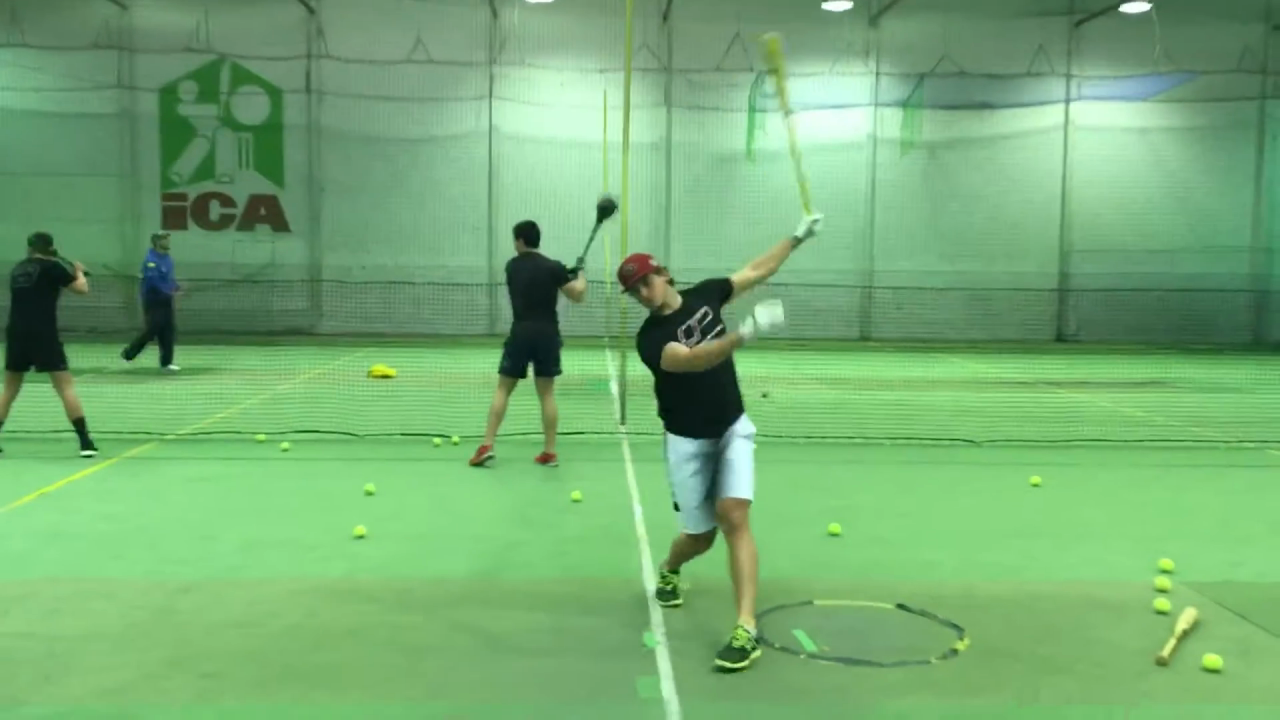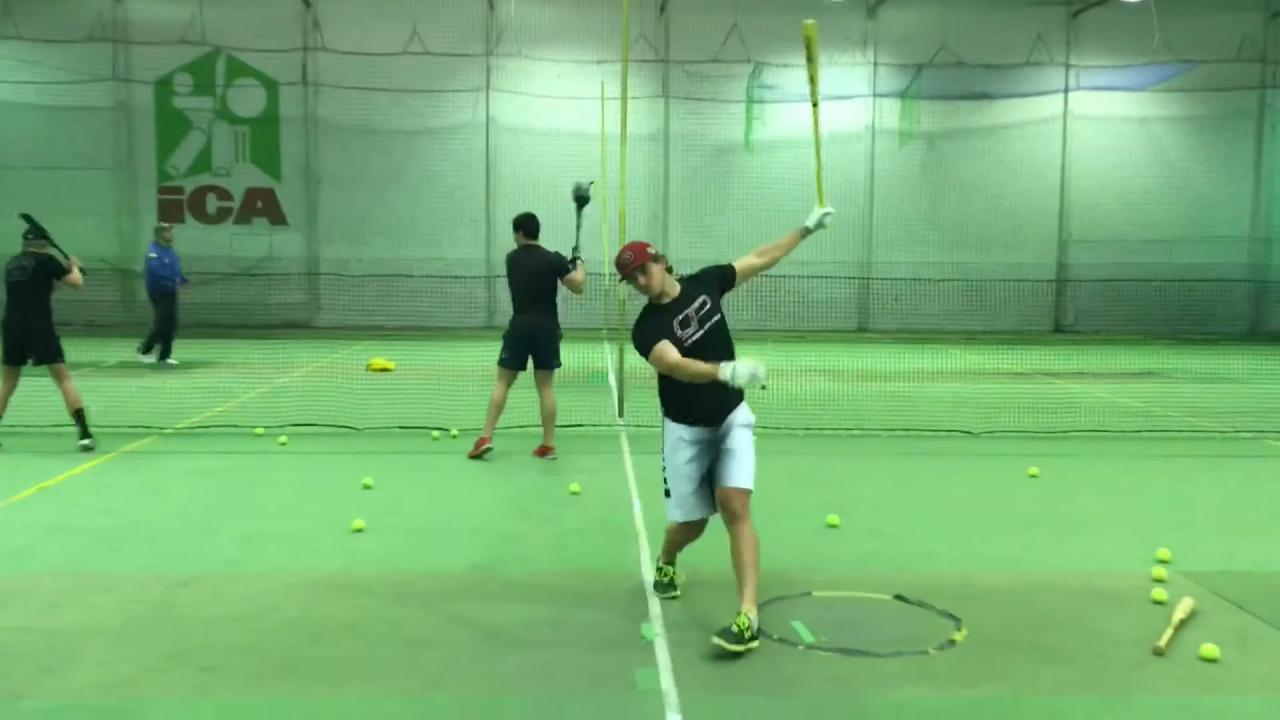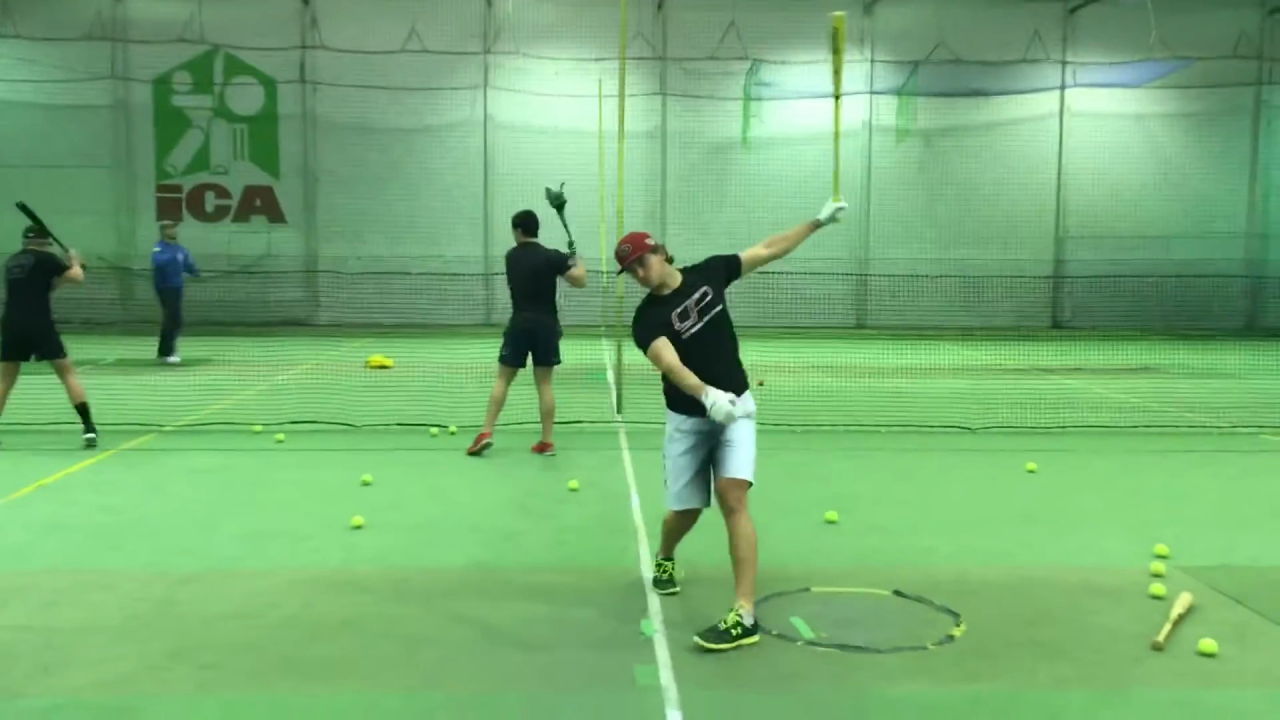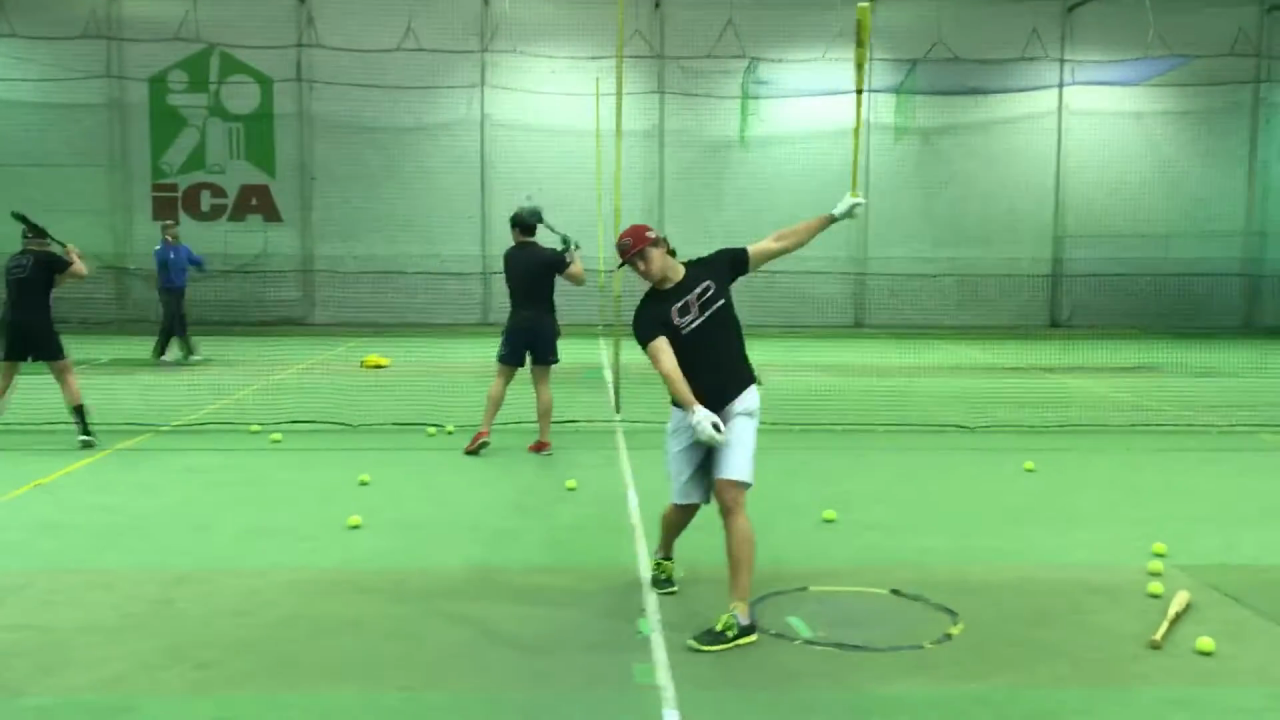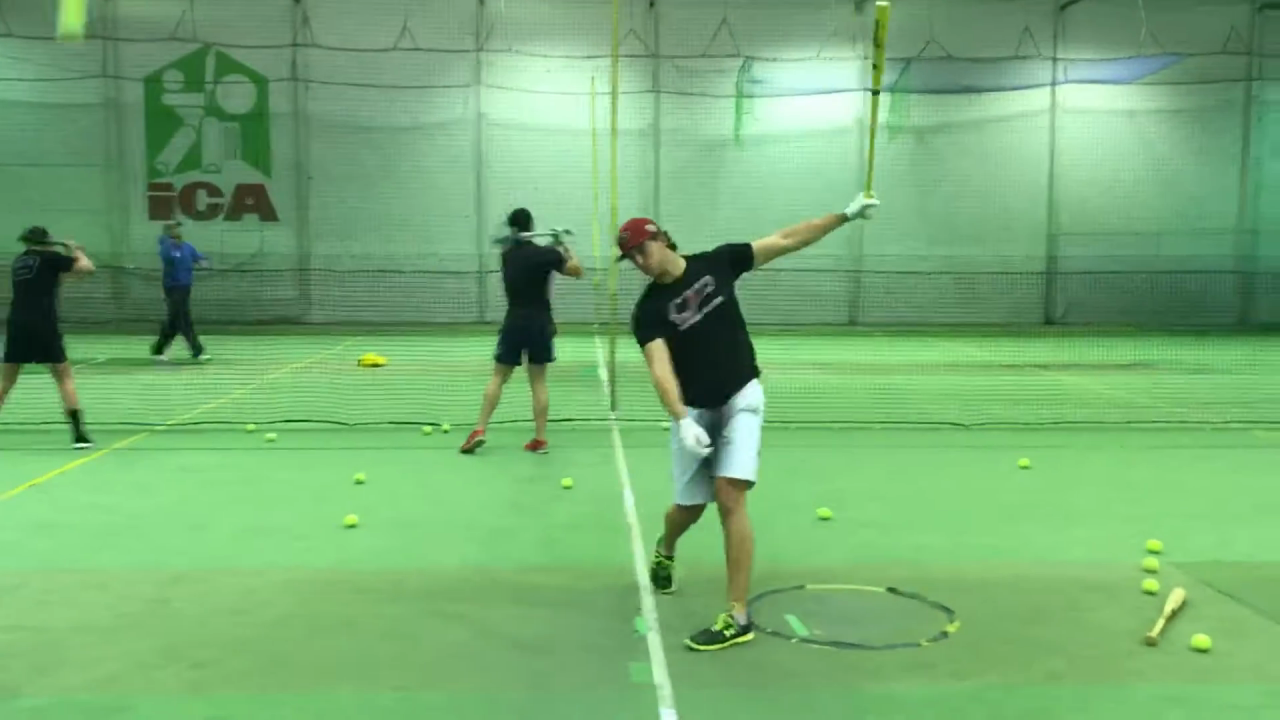
dt=0.1s
person 1, frame 1
left shoulder: (704, 295)
right shoulder: (650, 337)
left elbow: (754, 270)
right elbow: (693, 360)
left wrist: (797, 238)
right wrist: (745, 332)
left hip: (733, 429)
right hip: (688, 440)
left knee: (733, 516)
right knee: (700, 535)
left ankle: (747, 629)
right ankle: (669, 571)
person 1, frame 2
left shoulder: (706, 282)
right shoulder: (647, 327)
left elbow: (760, 259)
right elbow: (675, 367)
left wrist: (807, 227)
right wrist: (724, 371)
left hip: (731, 417)
right hip: (686, 425)
left knee: (735, 507)
right knee: (692, 519)
left ankle: (748, 618)
right ankle: (665, 563)
person 1, frame 3
left shoulder: (710, 273)
right shoulder: (647, 319)
left elbow: (768, 249)
right elbow: (671, 367)
left wrist: (818, 221)
right wrist: (707, 395)
left hip: (735, 407)
right hip: (688, 418)
left knee: (733, 499)
right knee: (685, 509)
left ankle: (744, 614)
right ankle: (664, 559)
person 1, frame 4
left shoulder: (715, 267)
right shoulder: (648, 313)
left elbow: (778, 244)
right elbow: (667, 367)
left wrist: (835, 215)
right wrist: (694, 412)
left hip: (737, 402)
right hip: (692, 413)
left knee: (729, 499)
right knee: (685, 504)
left ankle: (740, 617)
right ankle: (663, 556)
person 1, frame 5
left shoulder: (718, 262)
right shoulder: (648, 310)
left elbow: (785, 241)
right elbow: (660, 370)
left wrist: (845, 215)
right wrist: (683, 421)
left hip: (740, 399)
right hip: (695, 411)
left knee: (729, 498)
right knee: (690, 505)
left ankle: (738, 616)
right ankle: (665, 551)
person 2, frame 1
left shoulder: (512, 267)
right shoulder: (554, 268)
right elbow: (577, 296)
left wrist: (565, 274)
right wrist: (580, 275)
left hip: (520, 335)
right hip: (548, 336)
left knee: (502, 390)
right knee: (547, 394)
left ankle: (487, 445)
right ankle: (550, 452)
person 2, frame 2
left shoulder: (512, 258)
right shoulder: (553, 259)
right elbow: (579, 287)
left wrist: (564, 264)
right wrist: (579, 265)
left hip: (519, 327)
right hip: (547, 328)
left knee: (502, 382)
right knee: (545, 387)
left ankle: (486, 437)
right ankle: (548, 445)
person 2, frame 3
left shoulder: (511, 256)
right shoulder: (552, 257)
right elbow: (580, 281)
left wrist: (563, 260)
right wrist: (577, 261)
left hip: (519, 325)
right hip: (546, 326)
left knee: (503, 379)
right knee: (544, 384)
left ankle: (486, 433)
right ankle: (547, 441)
person 2, frame 4
left shoulder: (510, 255)
right shoulder: (550, 256)
right elbow: (579, 279)
left wrist: (561, 254)
right wrist: (572, 254)
left hip: (517, 323)
right hip: (544, 325)
left knee: (501, 378)
right knee: (542, 383)
left ankle: (484, 432)
right ankle: (544, 441)
person 2, frame 5
left shoulder: (508, 253)
right shoulder: (546, 255)
right elbow: (578, 271)
left wrist: (554, 246)
right wrist: (564, 248)
left hip: (514, 322)
right hip: (540, 323)
left knee: (498, 376)
right knee: (538, 381)
left ankle: (479, 430)
right ankle: (540, 439)
person 3, frame 1
right shoulder: (52, 267)
right elbow: (82, 288)
left wrist: (66, 275)
right wrist: (78, 271)
right hip: (44, 335)
right knee: (66, 388)
right ankle: (85, 442)
person 3, frame 2
right shoulder: (45, 260)
right elbow: (77, 282)
left wrist: (62, 274)
right wrist: (73, 267)
right hip: (40, 327)
right knee: (64, 380)
right ankle: (84, 432)
person 3, frame 3
right shoulder: (45, 258)
right elbow: (77, 278)
left wrist: (60, 275)
right wrist: (74, 262)
right hip: (39, 324)
right knee: (67, 374)
right ankle: (88, 426)
person 3, frame 4
right shoulder: (45, 258)
right elbow: (82, 272)
left wrist: (63, 269)
right wrist: (72, 255)
right hip: (39, 325)
right knee: (66, 375)
right ankle: (84, 429)
person 3, frame 5
left shoulder: (18, 262)
right shoulder: (50, 257)
right elbow: (88, 268)
left wrist: (64, 263)
right wrist: (75, 252)
right hip: (44, 326)
right knee: (65, 379)
right ankle: (79, 434)
